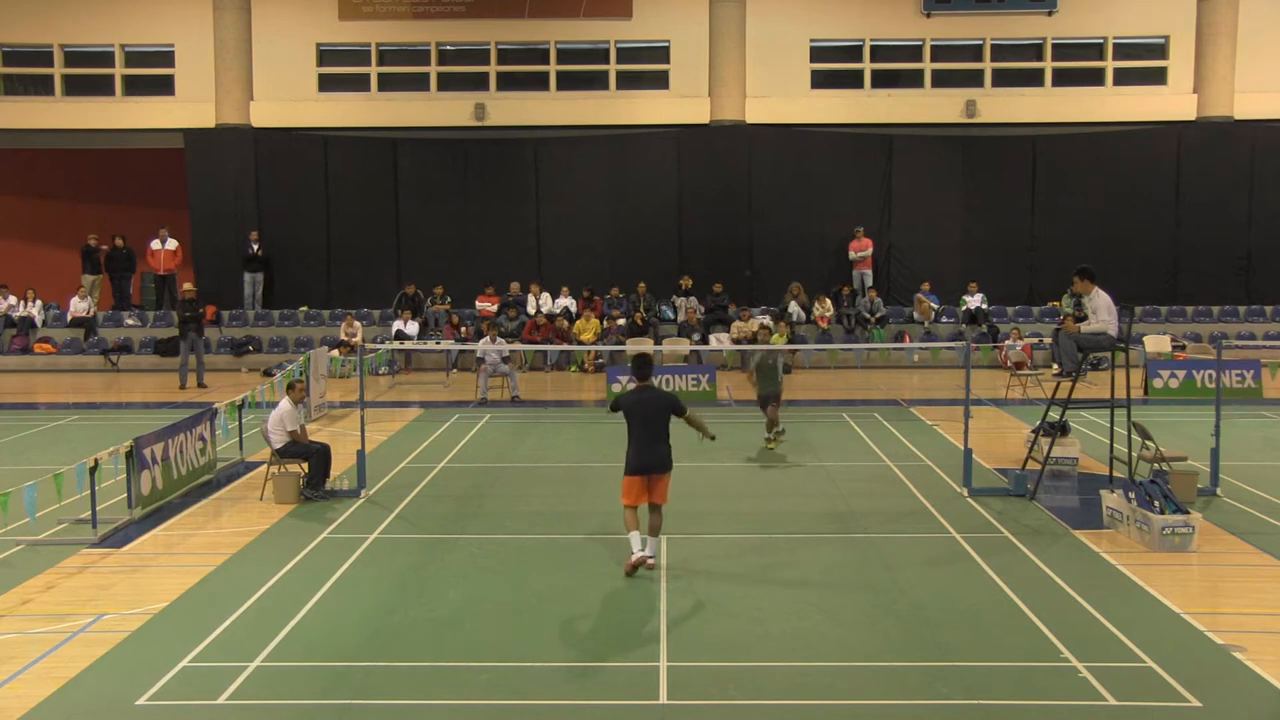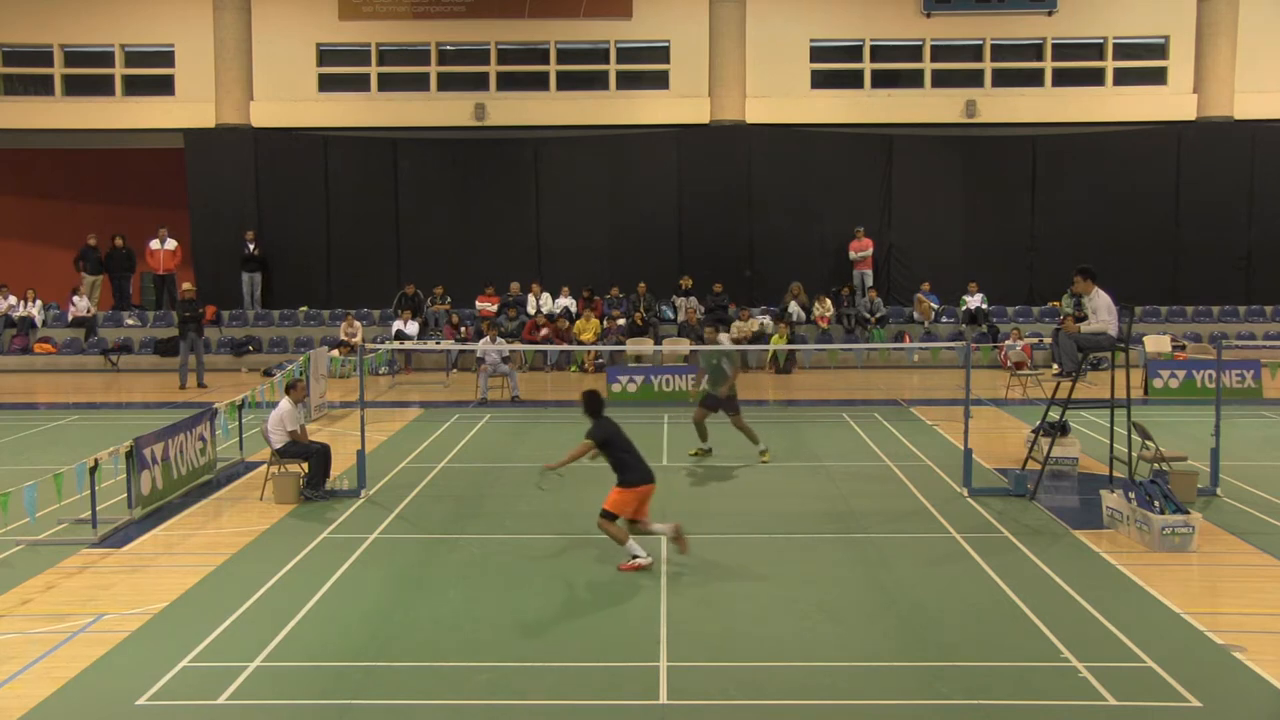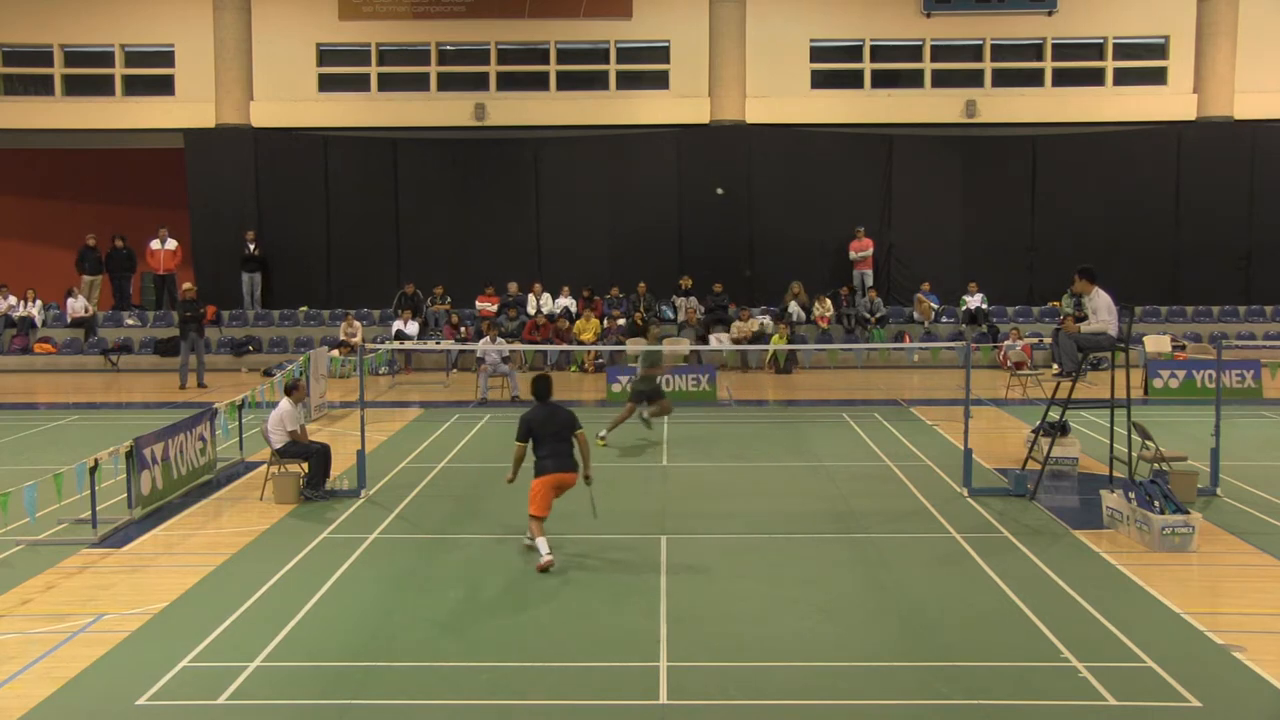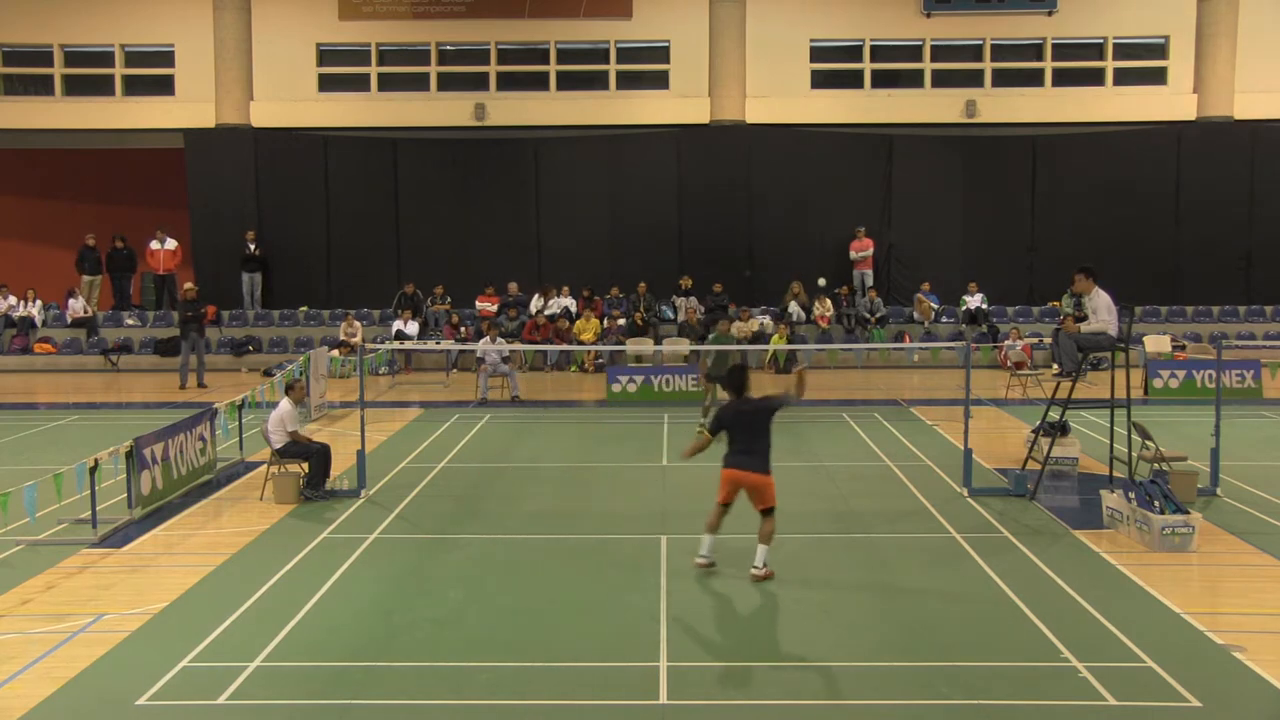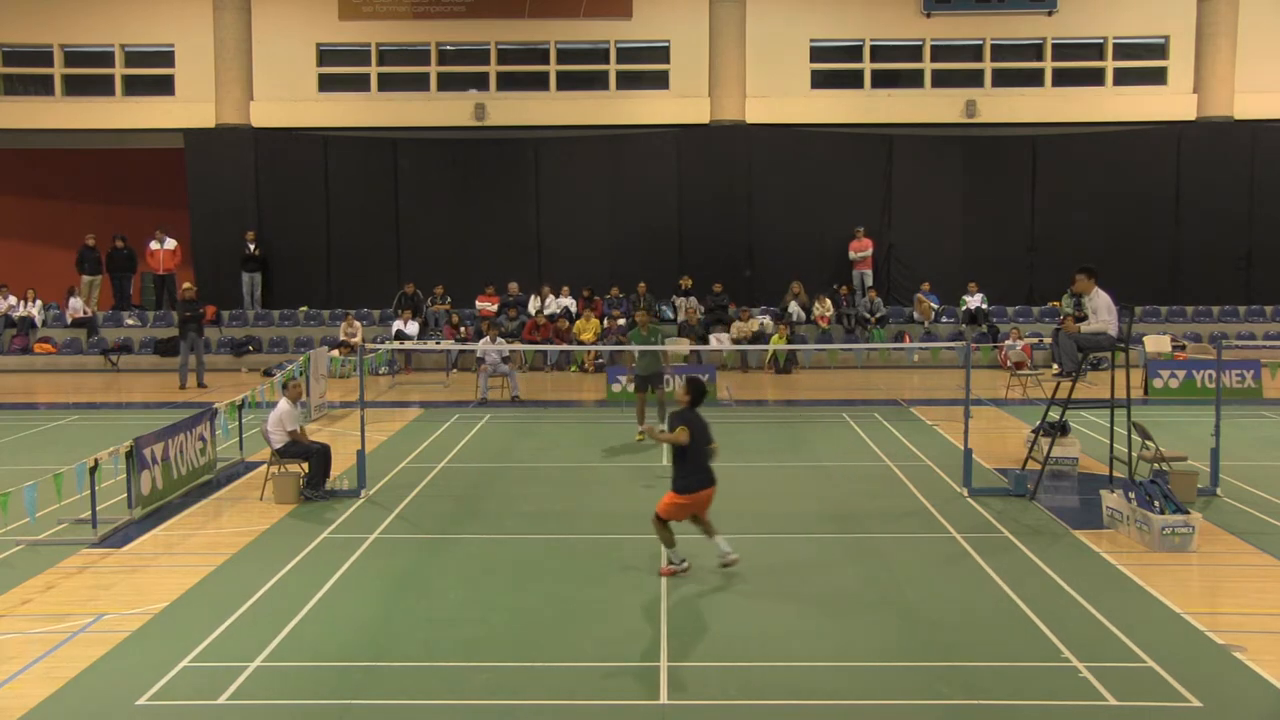
dt=1s
person 1, frame 1
left shoulder: (624, 399)
right shoulder: (667, 398)
left elbow: (611, 409)
right elbow: (690, 419)
right wrist: (707, 432)
left hip: (636, 463)
right hip: (661, 462)
left knee: (630, 508)
right knee: (655, 508)
left ankle: (637, 551)
right ankle: (650, 555)
person 1, frame 2
left shoulder: (598, 430)
right shoulder: (607, 423)
left elbow: (584, 448)
left wrist: (558, 464)
right wrist: (598, 451)
left hip: (633, 483)
right hip: (646, 479)
left knee: (604, 522)
right knee: (635, 525)
left ankle: (641, 557)
right ankle: (672, 530)
person 1, frame 3
left shoulder: (527, 418)
right shoulder: (567, 414)
left elbow: (520, 451)
right elbow: (582, 440)
left wrist: (513, 474)
right wrist: (587, 470)
left hip: (546, 472)
right hip: (570, 471)
left knee: (535, 519)
right knee: (542, 499)
left ankle: (546, 555)
right ankle: (532, 539)
person 1, frame 4
left shoulder: (724, 412)
right shoulder: (765, 404)
left elbow: (704, 442)
right elbow: (797, 395)
left wrist: (688, 452)
right wrist: (800, 376)
left hip: (731, 469)
right hip: (758, 471)
left knee: (721, 509)
right knee: (768, 516)
left ankle: (703, 556)
right ankle: (758, 567)
person 1, frame 5
left shoulder: (678, 416)
right shoulder: (700, 422)
left elbow: (682, 439)
right elbow: (711, 451)
left wrist: (657, 435)
left hip: (685, 489)
right hip: (706, 484)
left knee: (659, 520)
right knee: (697, 517)
left ankle: (678, 562)
right ankle: (726, 553)
